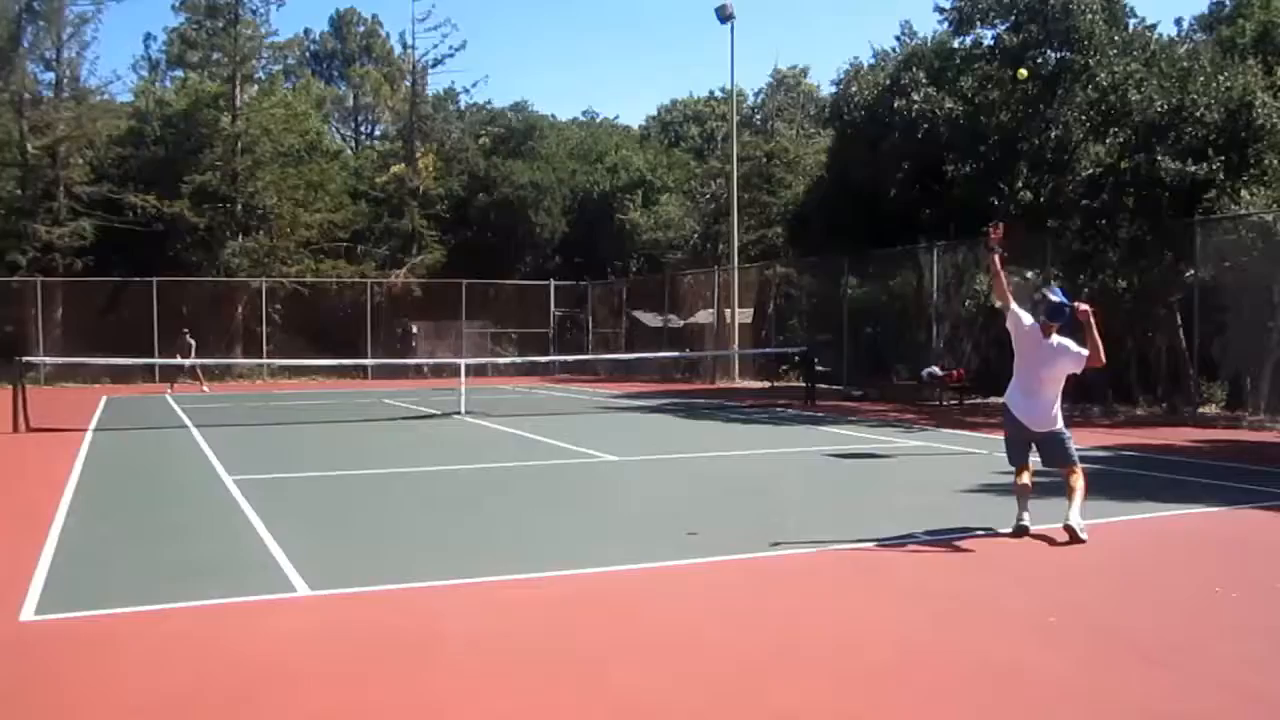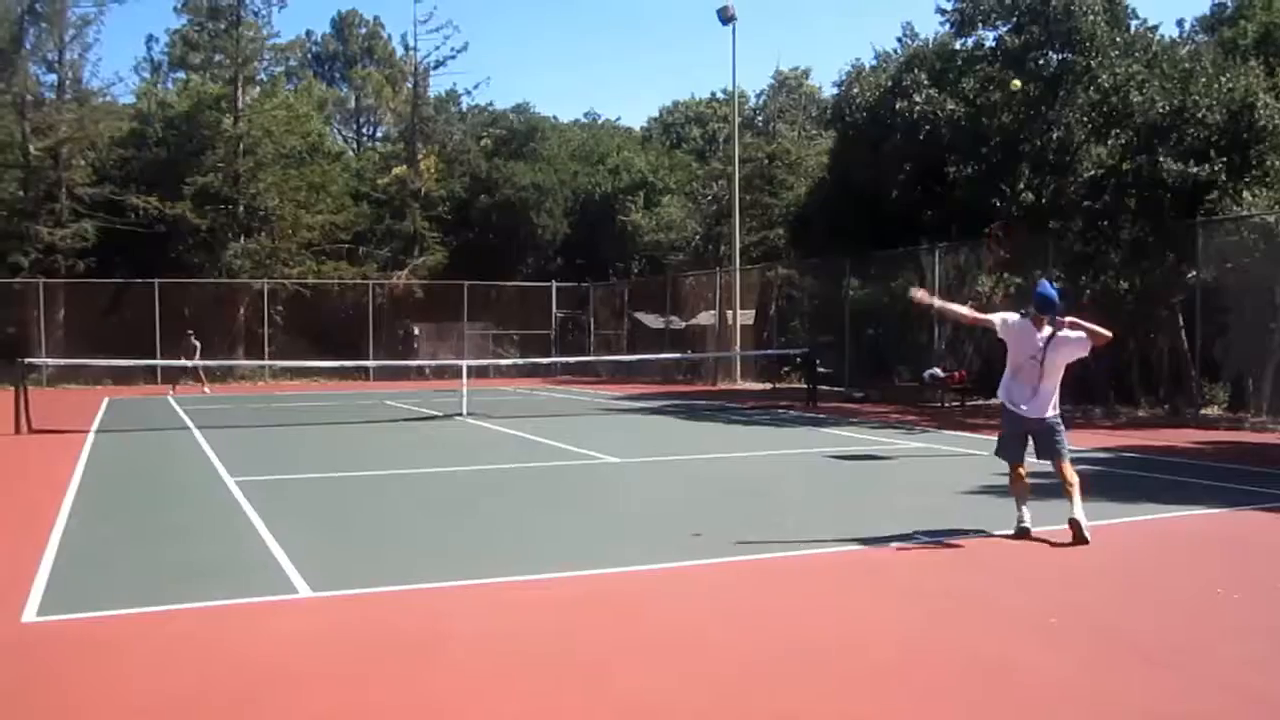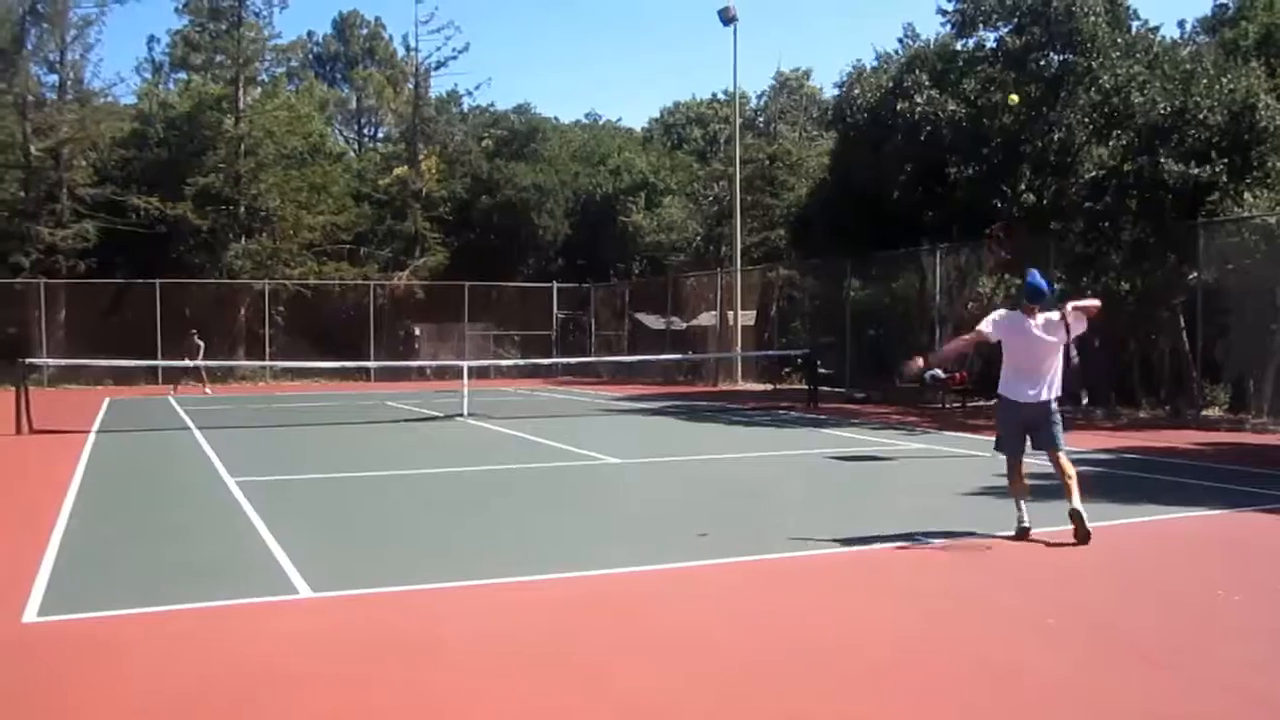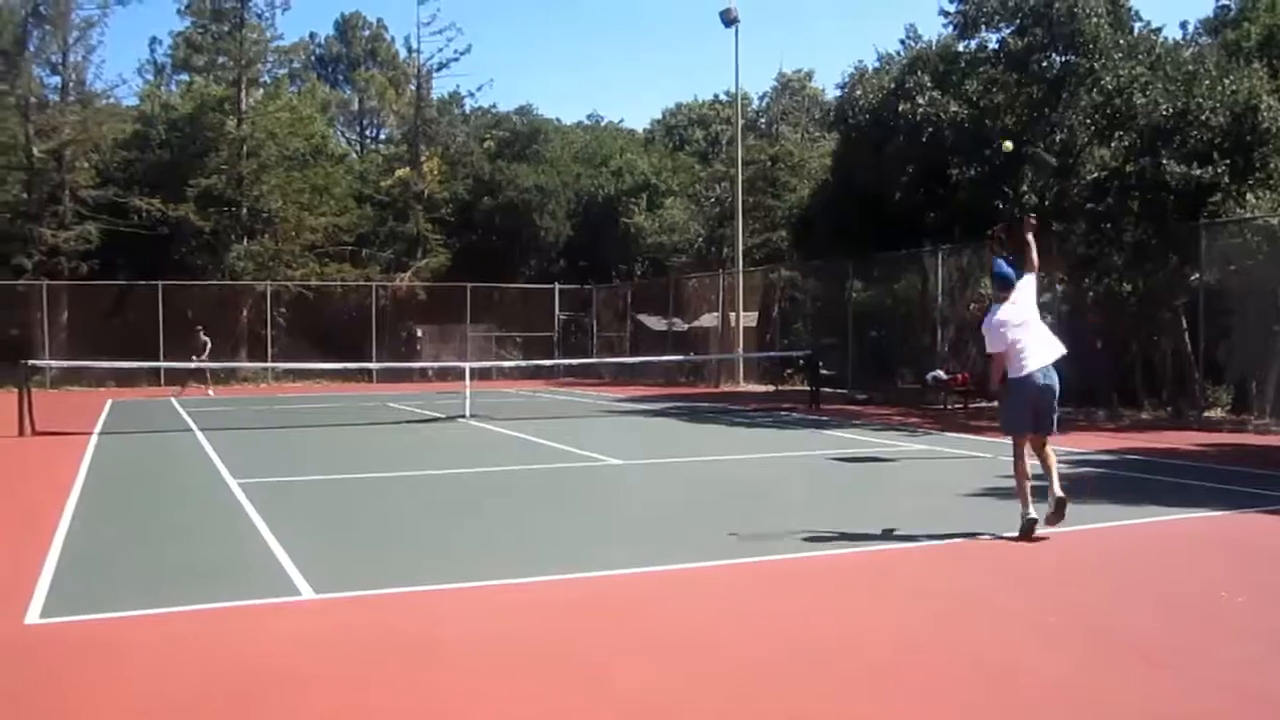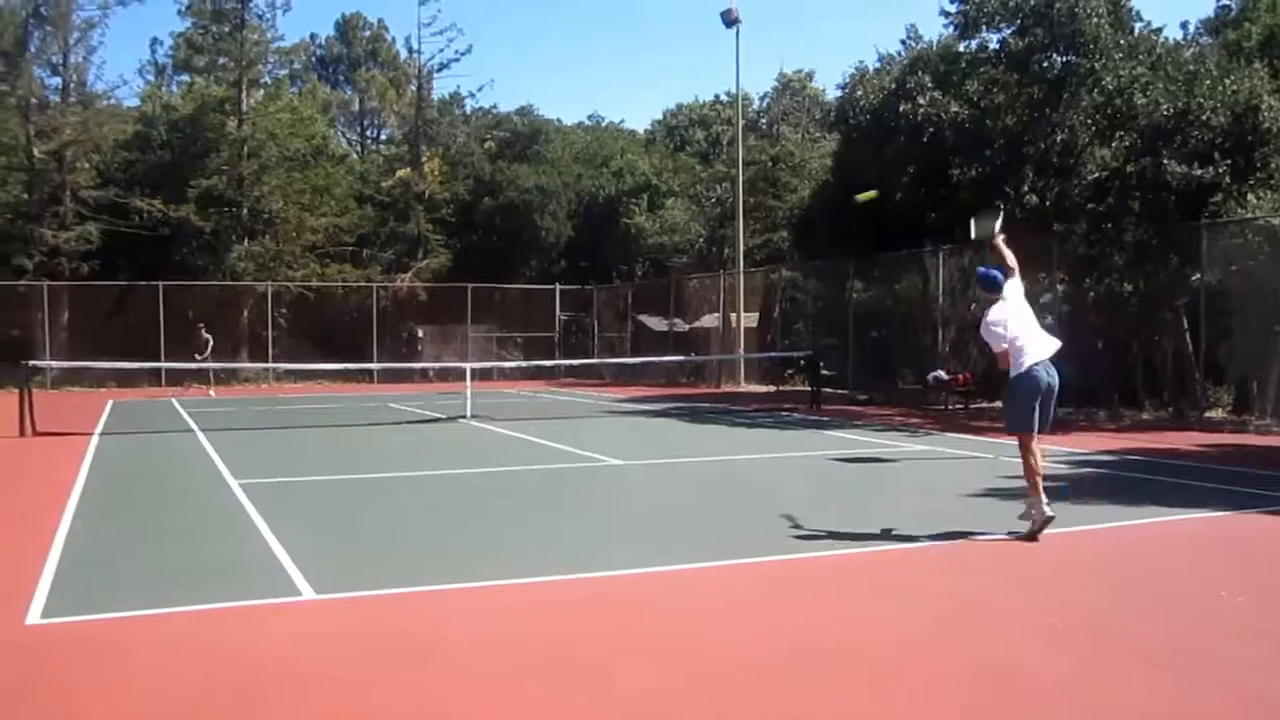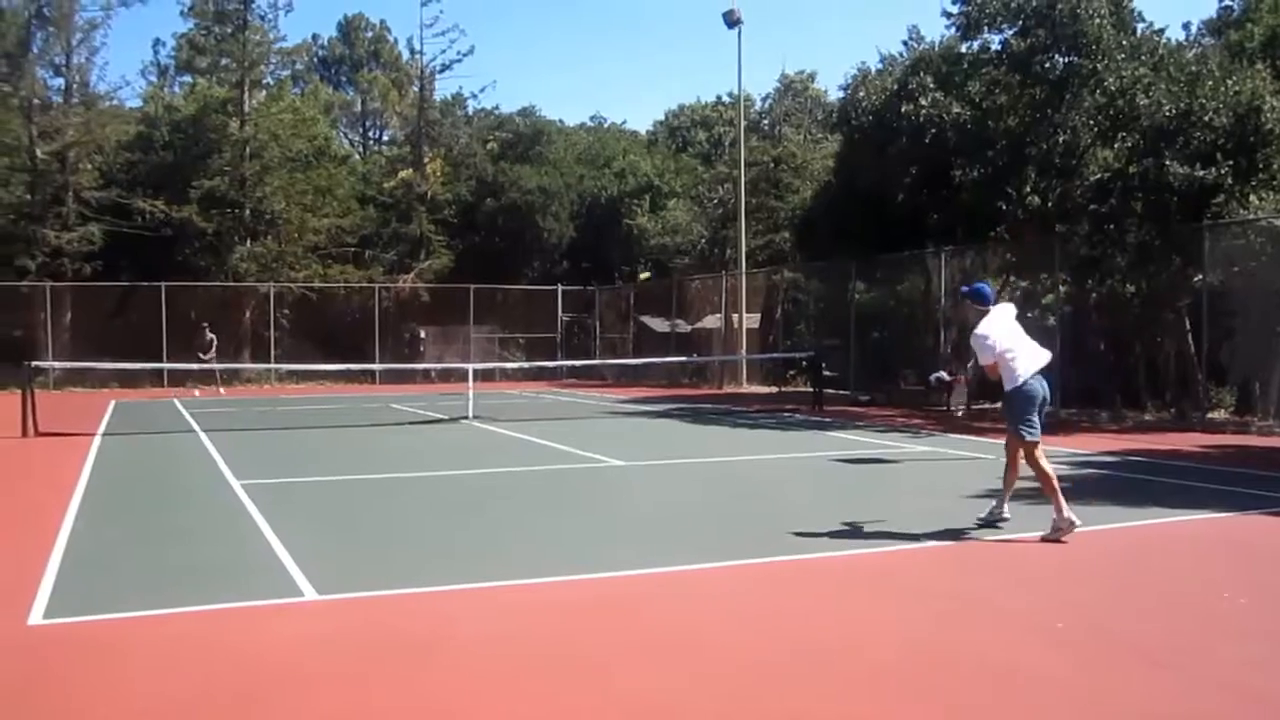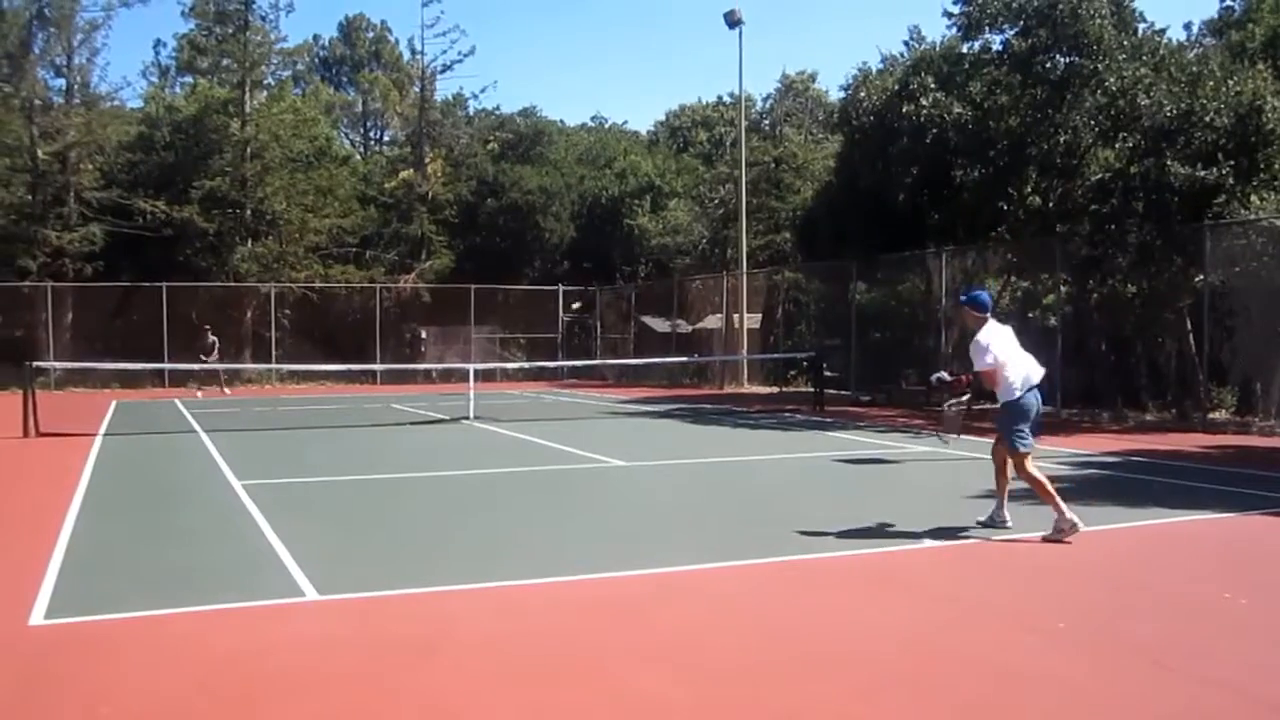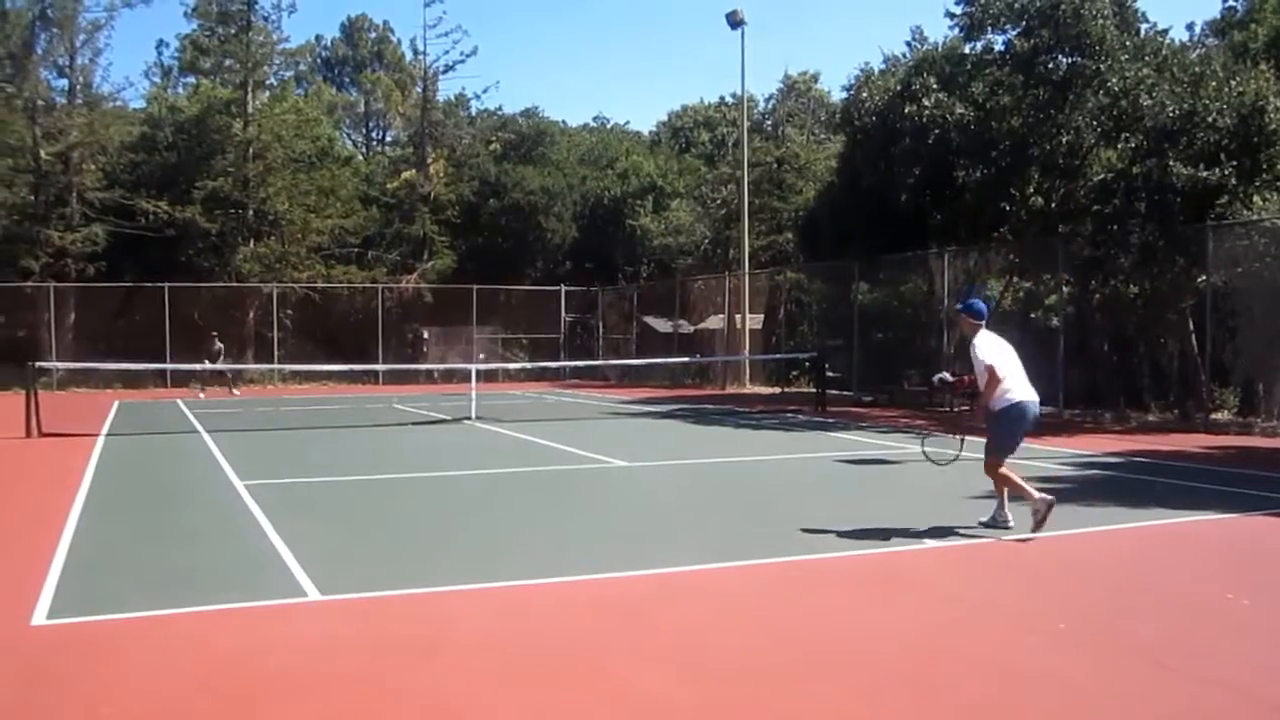
dt=0.1s
person 1, frame 1
left shoulder: (1024, 329)
right shoulder: (1063, 349)
left elbow: (1003, 293)
right elbow: (1097, 361)
left wrist: (994, 252)
right wrist: (1090, 323)
left hip: (1015, 416)
right hip: (1046, 425)
left knee: (1022, 471)
right knee: (1073, 474)
left ankle: (1022, 516)
right ankle: (1073, 518)
person 1, frame 2
left shoulder: (1015, 324)
right shoulder: (1062, 340)
left elbow: (973, 317)
right elbow: (1106, 337)
left wrist: (933, 302)
right wrist: (1075, 323)
left hip: (1014, 410)
right hip: (1045, 414)
left knee: (1016, 467)
right knee: (1064, 467)
left ankle: (1023, 517)
right ankle: (1077, 514)
person 1, frame 3
left shoulder: (1006, 319)
right shoulder: (1058, 323)
left elbow: (967, 340)
right elbow: (1095, 305)
left wrist: (928, 360)
left hip: (1012, 402)
right hip: (1043, 403)
left knee: (1014, 461)
right knee: (1060, 459)
left ankle: (1023, 520)
right ankle: (1076, 507)
person 1, frame 4
left shoulder: (993, 321)
right shoulder: (1024, 295)
left elbow: (999, 363)
right elbow: (1032, 265)
left wrist: (994, 390)
right wrist: (1028, 235)
left hip: (1022, 381)
right hip: (1048, 376)
left knee: (1021, 449)
right knee: (1041, 444)
left ankle: (1028, 512)
right ankle: (1055, 492)
person 1, frame 5
left shoulder: (990, 319)
right shoulder: (1012, 295)
left elbow: (1003, 360)
right elbow: (1013, 267)
right wrist: (999, 244)
left hip: (1027, 377)
right hip: (1048, 373)
left knee: (1027, 444)
right knee: (1029, 441)
left ankle: (1040, 508)
right ankle: (1036, 502)
person 1, frame 6
left shoulder: (980, 335)
right shoulder: (1001, 313)
left elbow: (992, 373)
left hip: (1022, 390)
right hip: (1038, 384)
left knee: (1034, 455)
right knee: (1011, 447)
left ankle: (1063, 515)
right ankle: (1001, 507)
person 1, frame 7
left shoulder: (980, 342)
right shoulder: (1000, 329)
left elbow: (989, 380)
left wrist: (968, 380)
left hip: (1017, 400)
right hip: (1030, 395)
left knee: (1023, 464)
right knee: (999, 453)
left ankle: (1065, 517)
right ankle: (1000, 513)
person 1, frame 8
left shoulder: (979, 344)
right shoulder: (993, 339)
left elbow: (995, 378)
left wrist: (982, 402)
right wrist: (986, 404)
left hip: (1014, 406)
right hip: (1028, 403)
left knee: (993, 467)
right knee: (994, 460)
left ankle: (1039, 500)
right ankle: (1001, 514)
